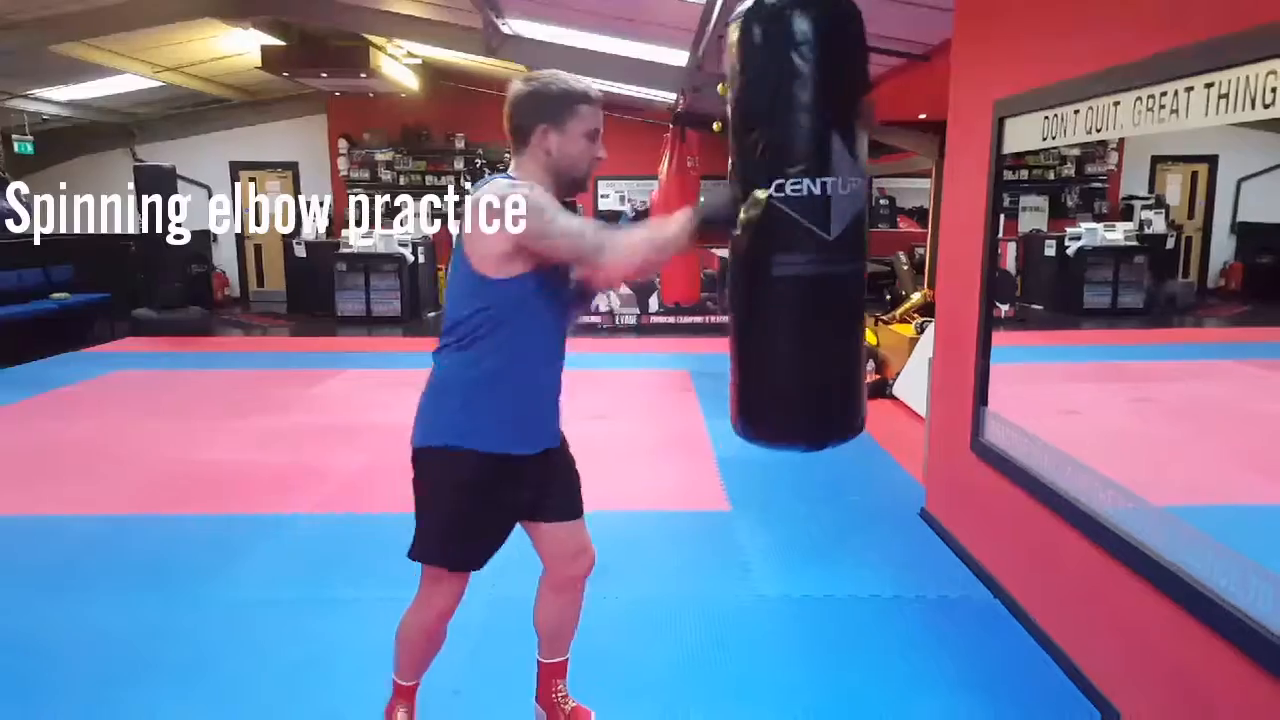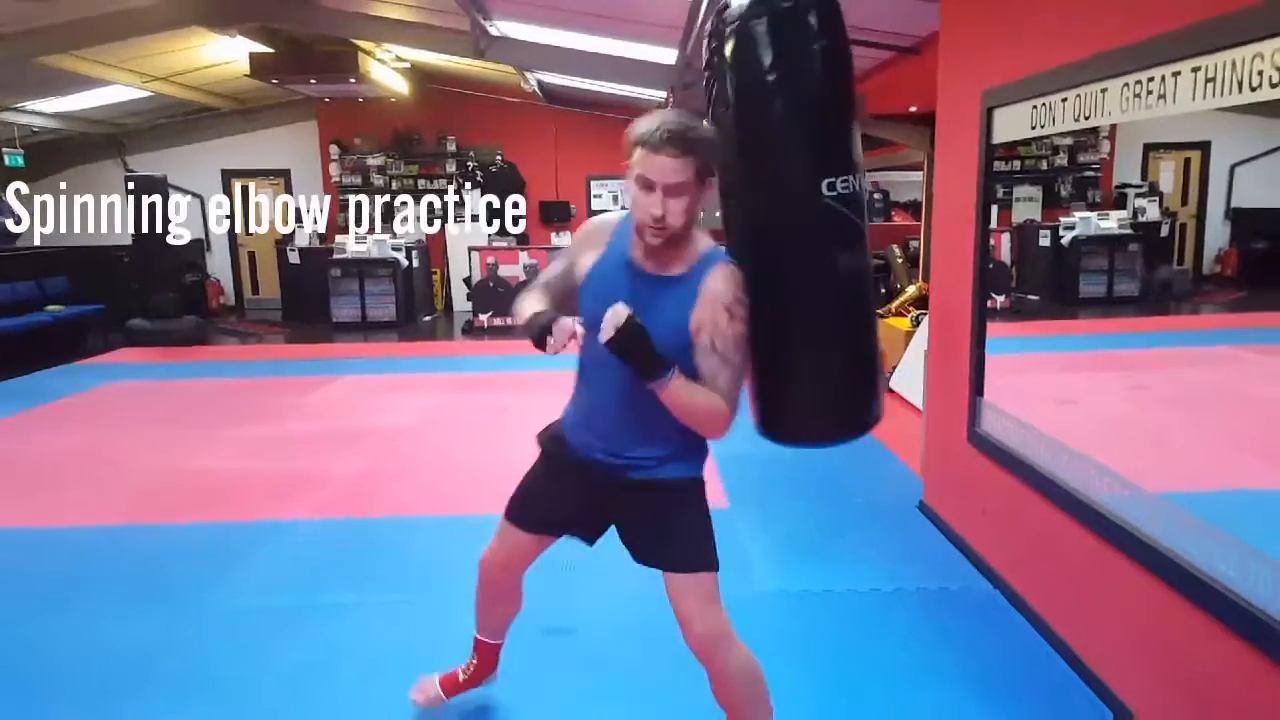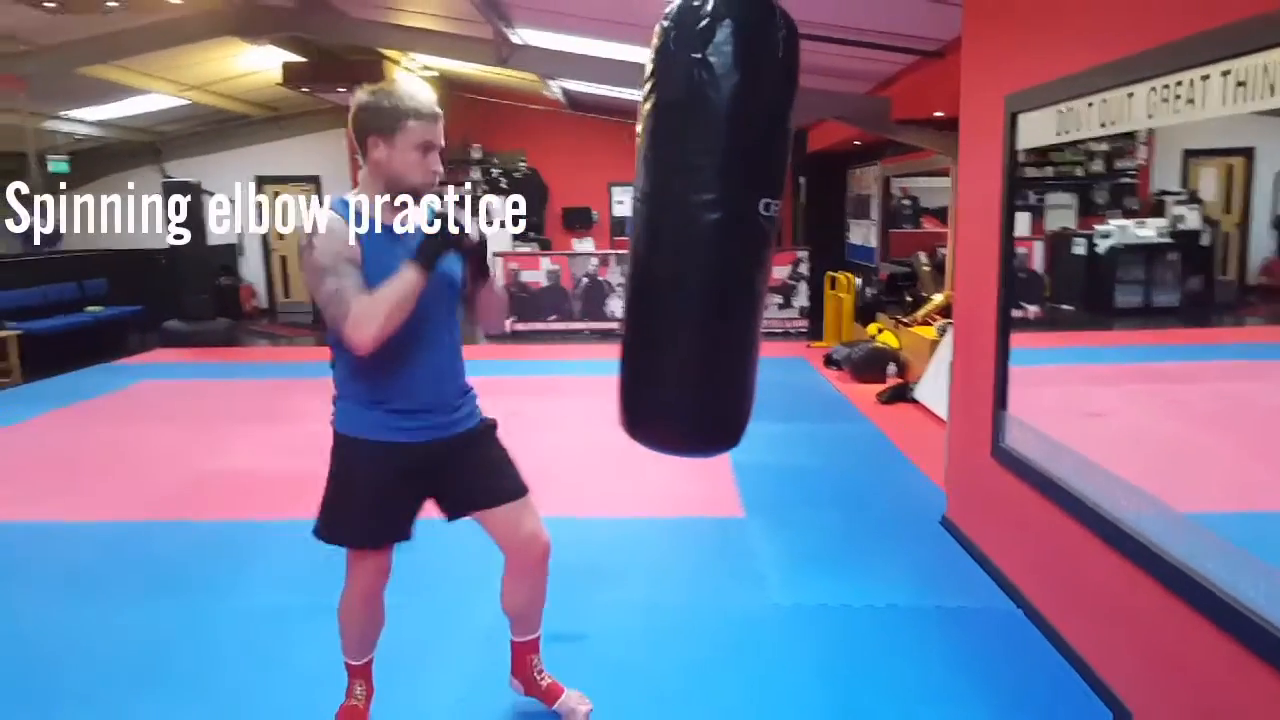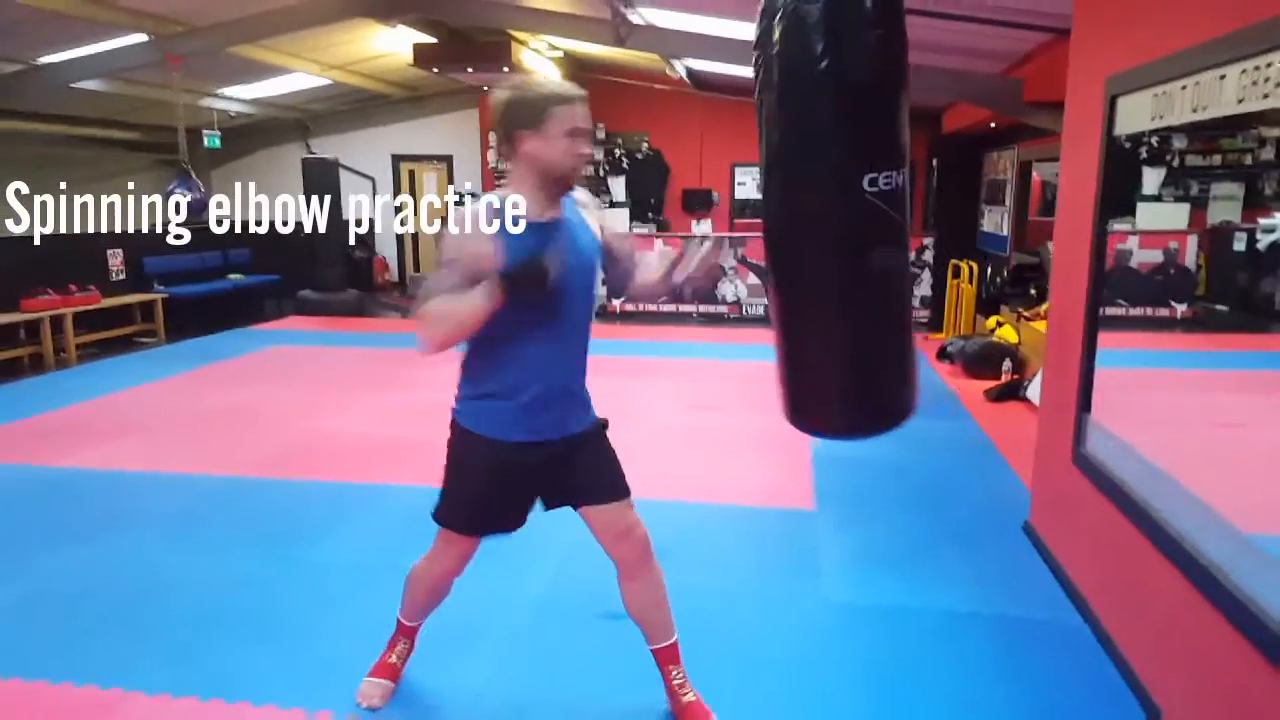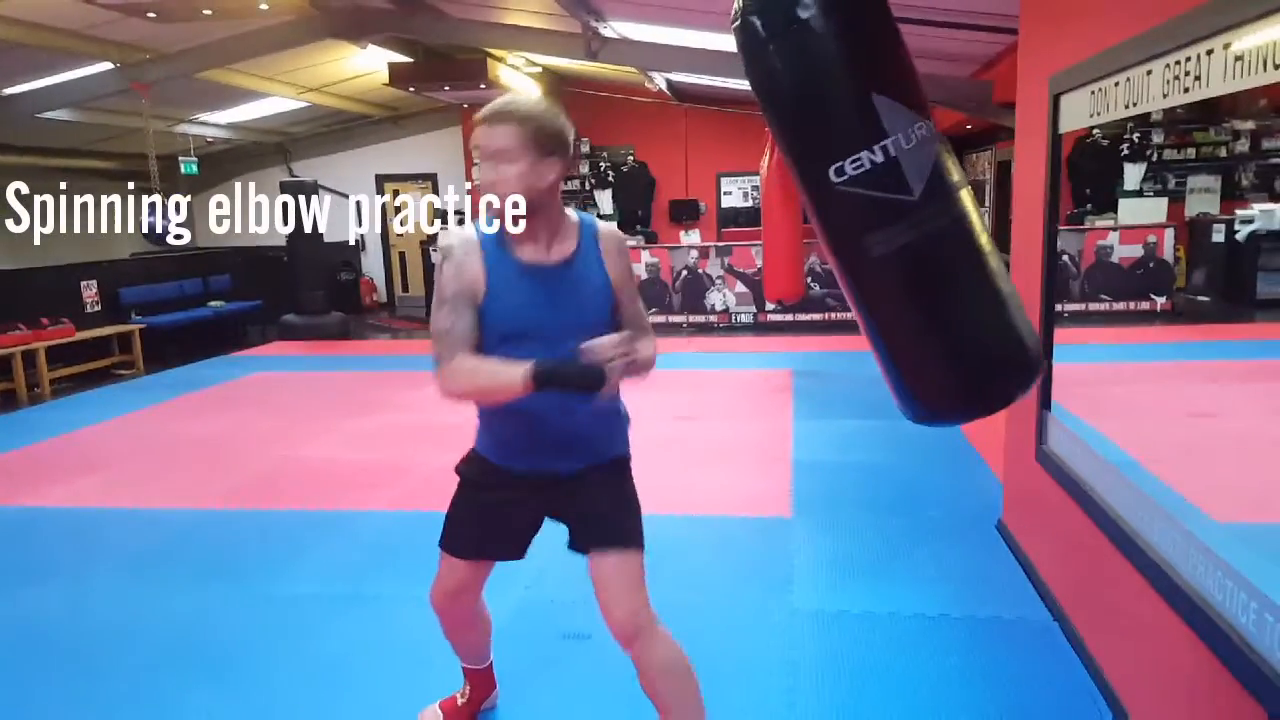
dt=1s
person 1, frame 1
left shoulder: (540, 209)
right shoulder: (508, 202)
left elbow: (589, 275)
right elbow: (610, 258)
left wrist: (586, 286)
right wrist: (697, 218)
left hip: (535, 435)
right hip: (464, 441)
left knee: (572, 561)
right knee: (441, 593)
person 1, frame 2
left shoulder: (717, 285)
right shoulder: (602, 234)
left elbow: (717, 420)
right elbow: (536, 297)
left wrist: (652, 365)
right wrist: (541, 320)
left hip: (664, 477)
right hip: (578, 450)
left knee: (707, 630)
right knee: (499, 565)
right ankle: (482, 663)
person 1, frame 3
left shoulder: (435, 220)
right shoulder: (332, 231)
right elbow: (362, 332)
left wrist: (476, 268)
right wrist: (424, 258)
left hip: (459, 426)
right hip: (374, 439)
left knee: (531, 544)
right knee: (367, 575)
person 1, frame 4
left shoulder: (579, 212)
right shoulder: (478, 227)
left elbow: (630, 270)
right elbow: (435, 331)
left wrist: (668, 275)
right wrist: (505, 284)
left hip: (572, 425)
right hip: (492, 431)
left knee: (633, 546)
right knee: (449, 556)
right ankle: (398, 648)
person 1, frame 5
left shoulder: (605, 243)
right shoulder: (468, 253)
left elbow: (638, 340)
right elbow: (453, 375)
left wrist: (629, 356)
right wrist: (546, 373)
left hip: (595, 459)
right hip: (503, 460)
left knee: (632, 620)
right knee: (451, 593)
